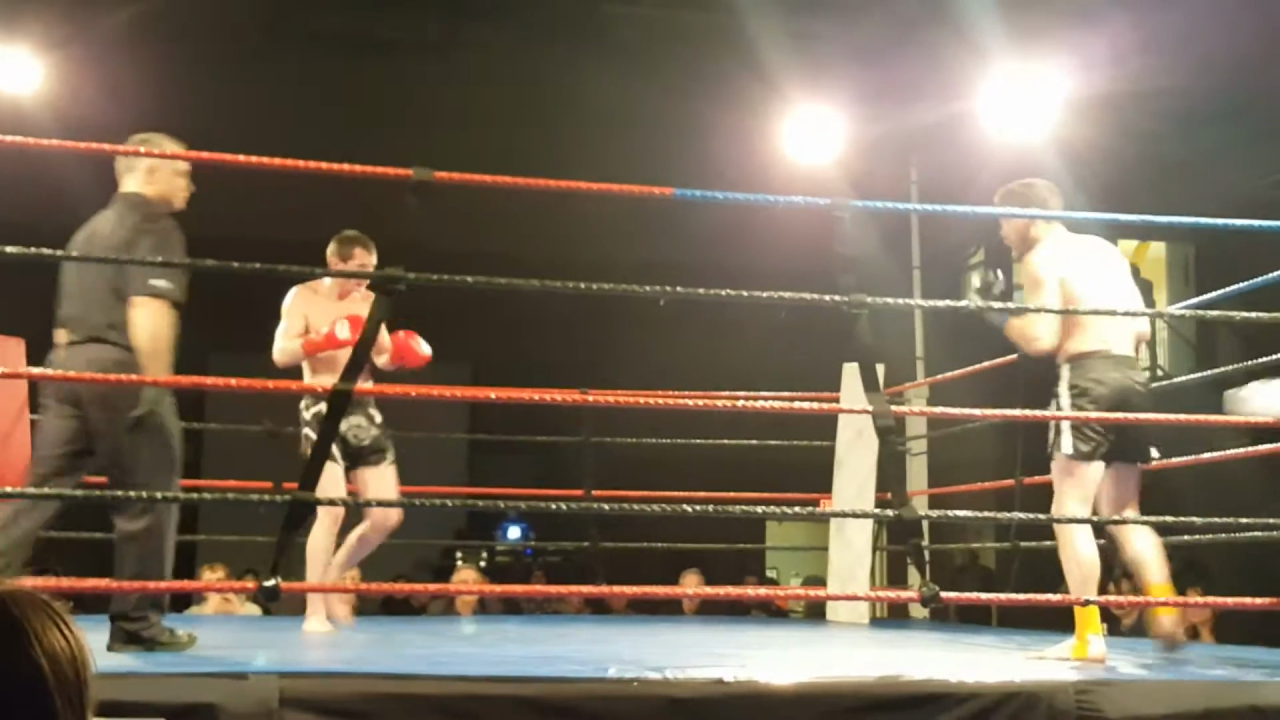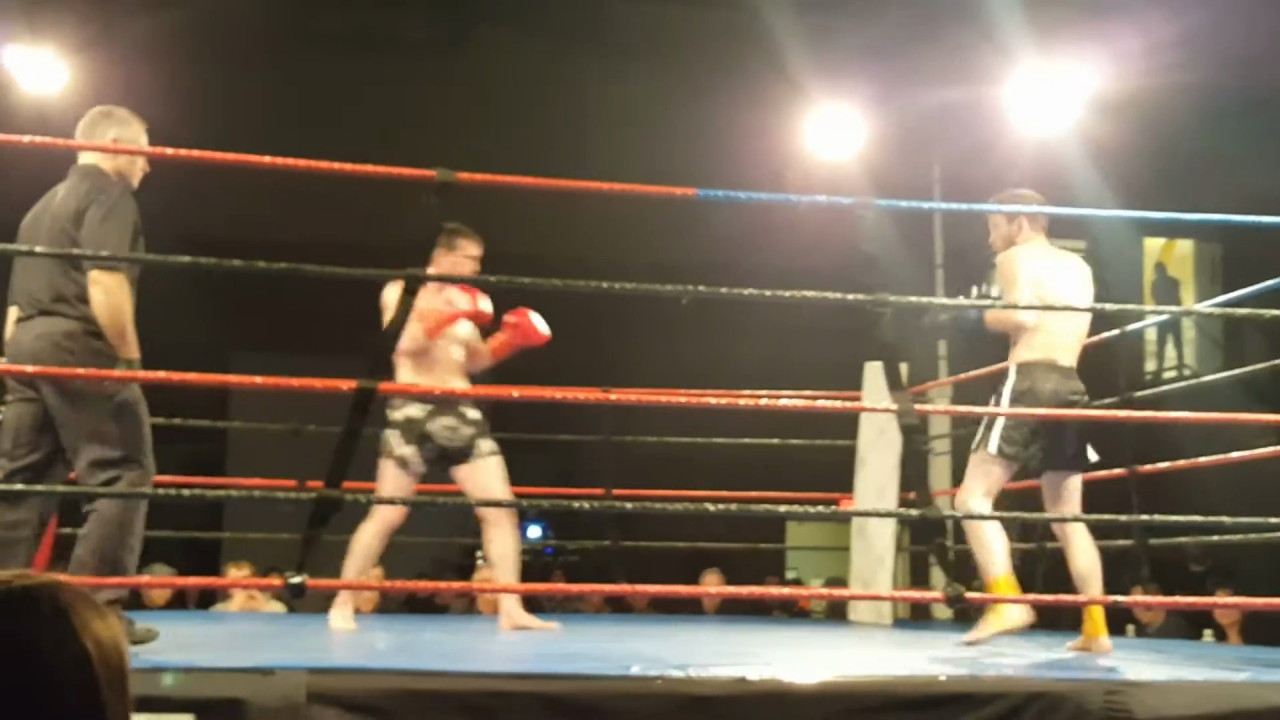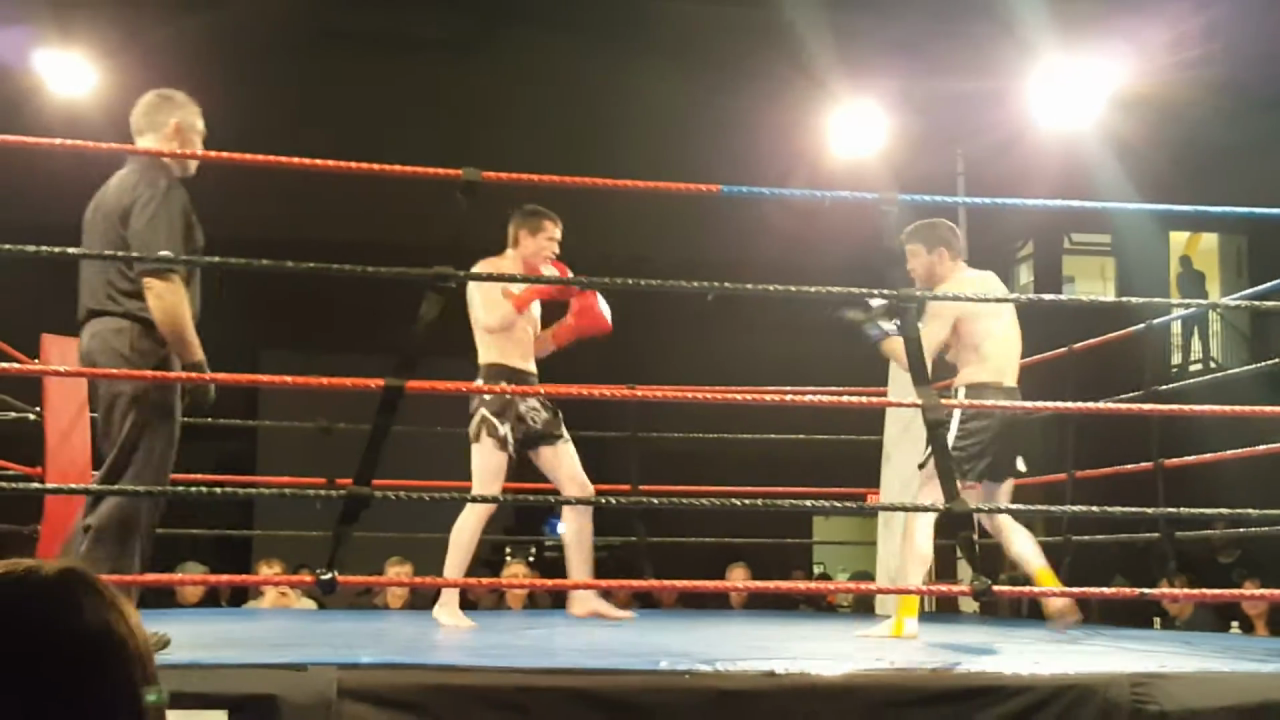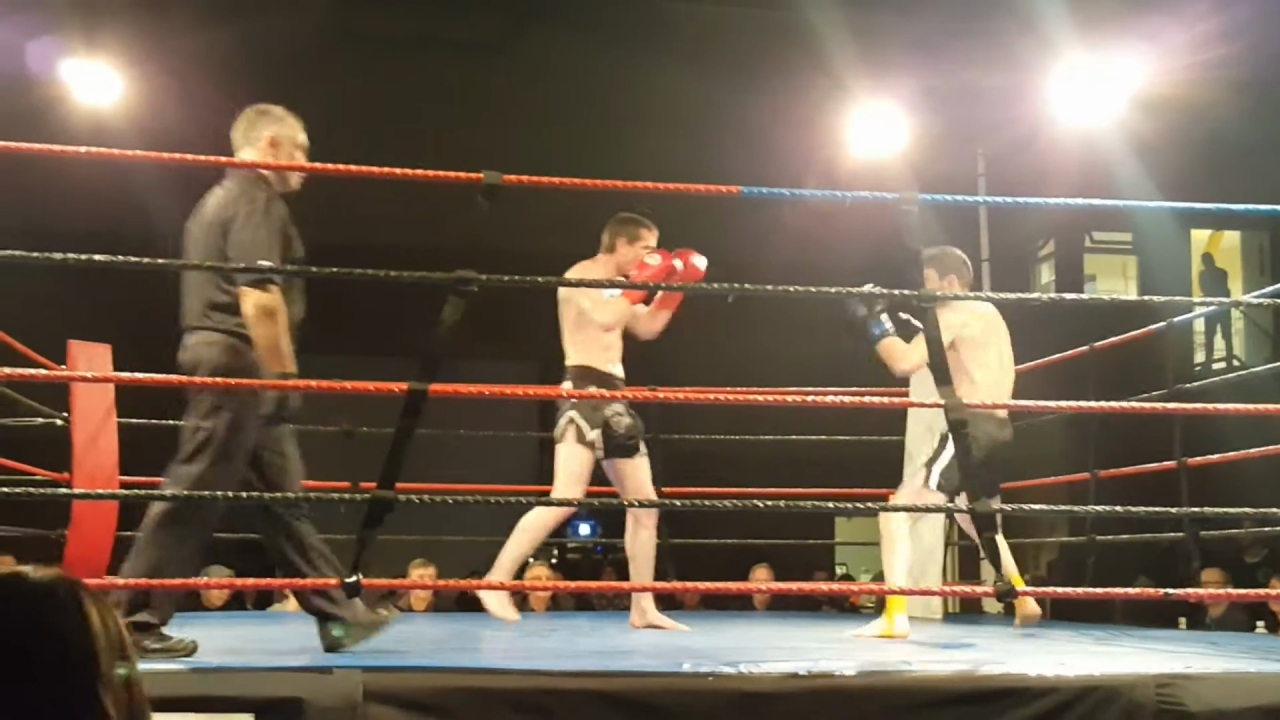
dt=0.4s
person 1, frame 1
left shoulder: (90, 232)
right shoulder: (157, 229)
left elbow: (68, 321)
right elbow: (151, 309)
left wrist: (66, 379)
right wrist: (157, 386)
left hip: (67, 368)
right hip: (116, 370)
left knee: (44, 488)
right knee: (149, 500)
right ankle: (137, 620)
person 1, frame 2
left shoulder: (44, 206)
right shoulder: (109, 196)
right elbow: (107, 282)
right wrist: (129, 359)
right hip: (79, 346)
right knee: (119, 474)
right ankle: (93, 607)
person 1, frame 3
left shoulder: (111, 189)
right shoulder: (160, 189)
right elbow: (161, 285)
right wrist: (196, 361)
left hip: (103, 340)
right hip: (137, 348)
left knee: (126, 484)
right knee: (131, 484)
person 1, frame 4
left shoulder: (217, 200)
right shoulder: (259, 201)
right elbow: (258, 296)
right wrist: (283, 371)
left hip: (214, 352)
right hip: (236, 360)
left knee: (281, 493)
right knee: (197, 490)
person 2, frame 1
left shoulder: (1043, 259)
right shoulder: (1105, 250)
left elbow: (1040, 341)
right elbow: (1141, 329)
left wrist: (1000, 312)
left hip: (1088, 381)
right hip: (1132, 379)
left knee: (1071, 515)
right knee: (1123, 515)
left ankle: (1088, 636)
right ankle: (1166, 610)
person 2, frame 2
left shoulder: (1017, 258)
right shoulder: (1077, 267)
left elbow: (1018, 317)
left wrist: (977, 312)
left hip: (1030, 388)
right hip: (1071, 388)
left knee: (972, 498)
right knee: (1066, 518)
left ankle: (1007, 601)
right ankle: (1096, 631)
person 2, frame 3
left shoulder: (950, 294)
right shoulder: (989, 282)
left wrist: (878, 331)
left hip: (978, 407)
right hip: (1011, 406)
left knee: (922, 507)
right knee: (995, 517)
left ankle: (905, 619)
right ankle: (1055, 594)
person 2, frame 4
left shoulder: (953, 314)
right shoulder: (990, 315)
left elbow: (907, 362)
left wrist: (877, 324)
right wrist: (917, 332)
left hip: (970, 432)
right hip: (998, 431)
left knee: (895, 515)
right knee: (975, 524)
left ankle: (894, 616)
right ankle: (1026, 601)
person 3, frame 1
left shoulder: (369, 302)
right shoulder: (302, 297)
left elbow: (382, 356)
right elbow: (281, 354)
left wrist: (402, 353)
right wrist: (328, 339)
left hip: (364, 411)
right hip: (323, 409)
left knee: (388, 516)
right knee: (332, 511)
left ankle: (333, 577)
right ankle: (314, 610)
person 3, frame 2
left shoulder: (465, 299)
right shoulder: (402, 292)
right elbow: (400, 343)
left wrist: (513, 340)
right wrist: (451, 316)
left hip: (462, 412)
right hip: (416, 409)
left knee: (501, 508)
right knee: (388, 516)
left ankle: (512, 608)
right ankle: (344, 602)
person 3, frame 3
left shoulder: (532, 281)
right shoulder: (487, 272)
right elbow: (488, 319)
left wrist: (574, 324)
right wrist: (535, 291)
left hip: (530, 395)
right hip: (497, 389)
left knee: (579, 491)
right knee: (484, 501)
left ankle: (584, 595)
right ankle: (446, 603)
person 3, frame 4
left shoulder: (615, 285)
right shoulder: (582, 274)
left elbow: (647, 328)
right elbow: (607, 317)
left wrist: (674, 283)
right wrist: (645, 279)
left hip: (615, 396)
right hip: (583, 392)
left knee: (645, 504)
right knee: (566, 500)
left ankle: (643, 607)
right ankle: (496, 582)
